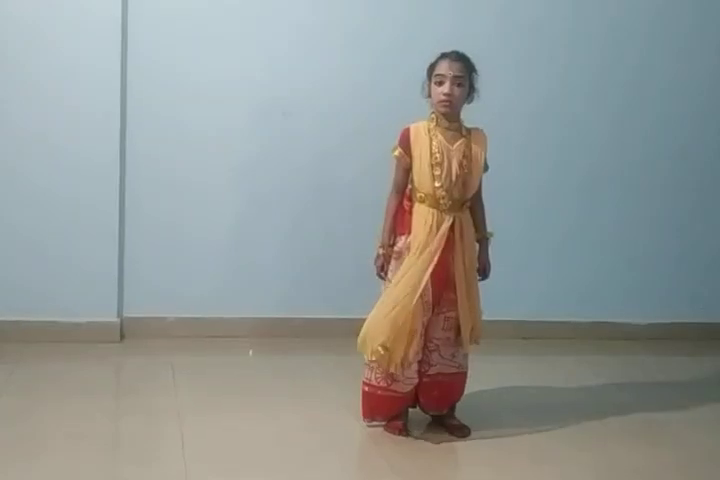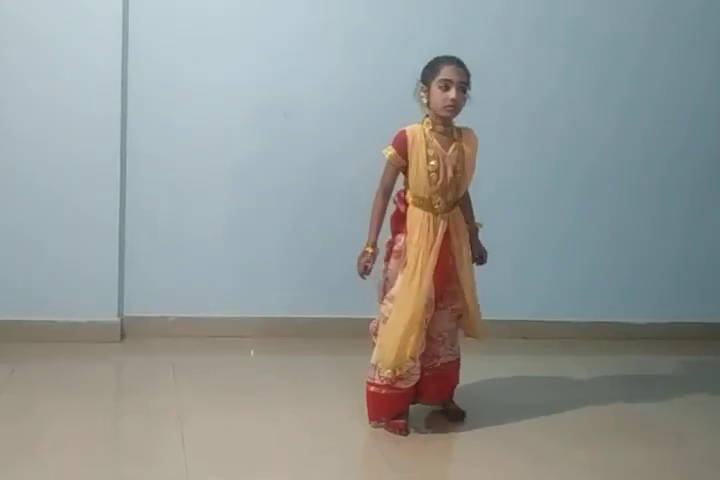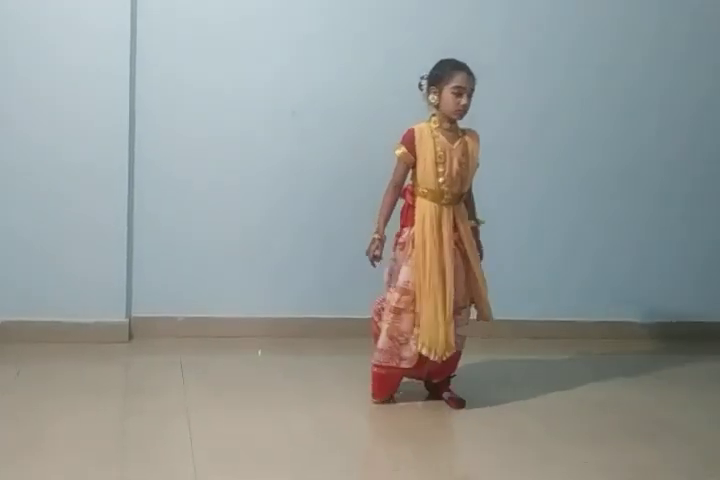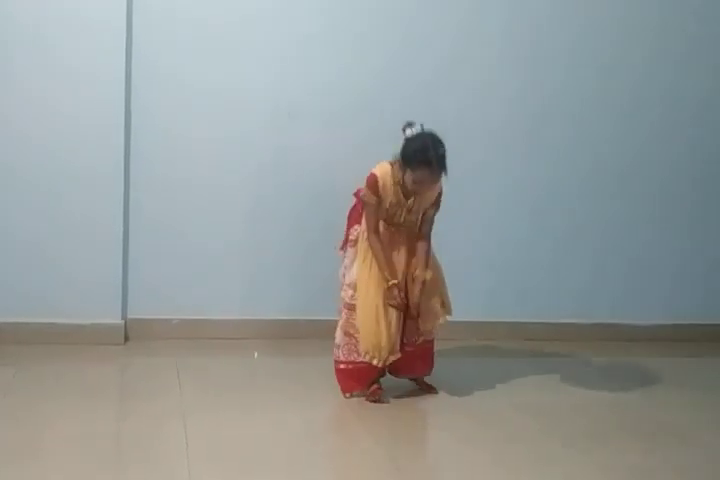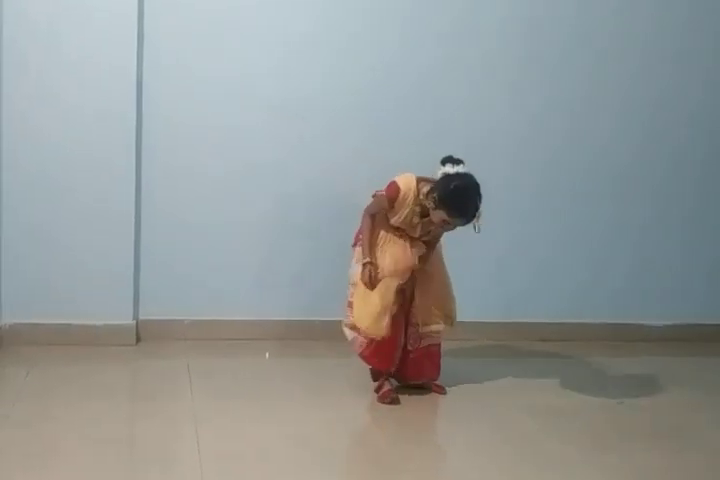
dt=0.7s
person 1, frame 1
left shoulder: (476, 141)
right shoulder: (412, 135)
left elbow: (475, 198)
right elbow: (397, 192)
left wrist: (483, 247)
right wrist: (385, 244)
left hip: (456, 240)
right hip: (415, 237)
left knee: (450, 327)
right knee: (405, 321)
left ankle: (442, 406)
right ankle: (395, 405)
person 1, frame 2
left shoulder: (467, 141)
right shoulder: (407, 138)
right elbow: (384, 191)
left wrist: (473, 236)
right wrist: (371, 244)
left hip: (450, 237)
right hip: (412, 237)
left knee: (445, 321)
right knee: (403, 319)
left ankle: (440, 393)
right ankle: (394, 406)
person 1, frame 3
left shoulder: (471, 141)
right shoulder: (416, 136)
right elbow: (395, 186)
left wrist: (475, 233)
right wrist: (379, 232)
left hip: (455, 227)
right hip: (420, 226)
left knee: (454, 307)
right knee: (404, 302)
left ankle: (438, 380)
right ankle: (384, 380)
person 1, frame 4
left shoulder: (432, 189)
right shoulder: (379, 178)
left elbow: (424, 236)
right elbow: (372, 231)
left wrist: (421, 279)
right wrist: (390, 279)
left hip: (407, 237)
right hip: (368, 233)
left knee: (424, 299)
right knee: (366, 303)
left ankle: (413, 368)
right ankle: (366, 376)
person 1, frame 5
left shoulder: (446, 213)
right shoulder: (403, 189)
left elbow: (430, 245)
right elbow: (369, 214)
left wrist: (415, 271)
right wrist: (367, 260)
left hip: (417, 246)
right hip: (383, 241)
left knee: (430, 305)
right knee: (375, 307)
left ankle: (419, 373)
right ankle: (382, 376)
